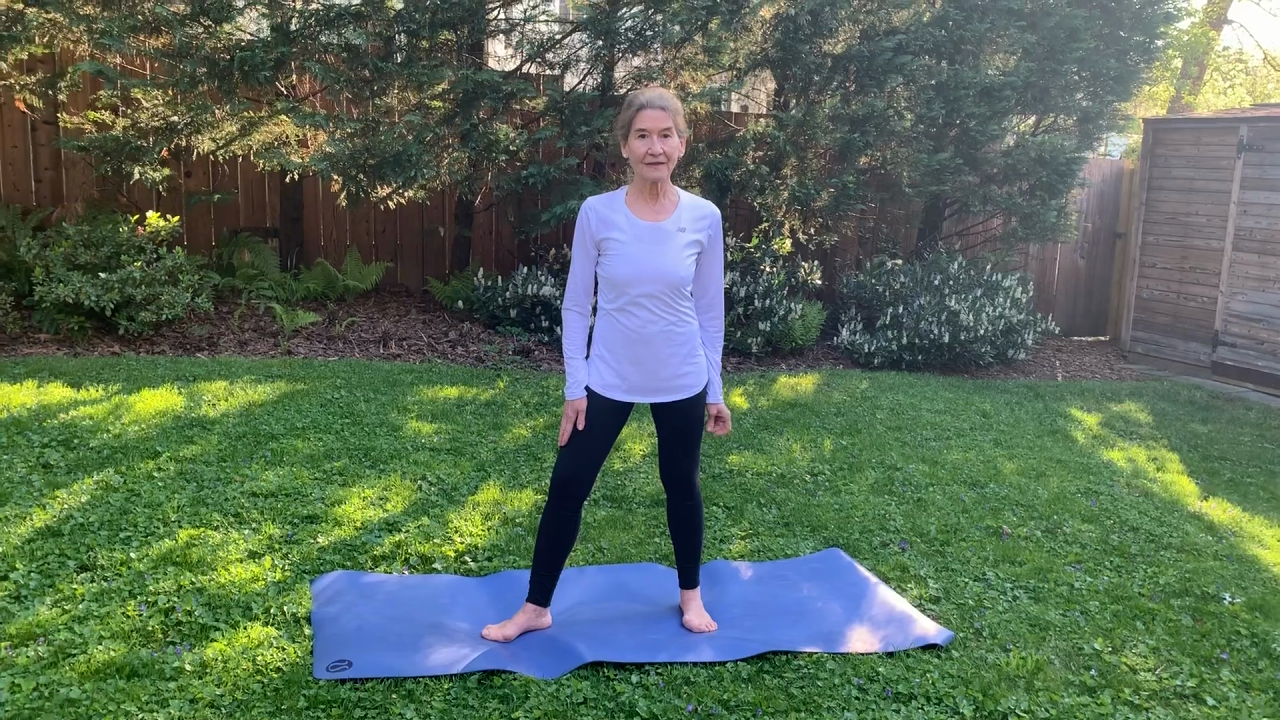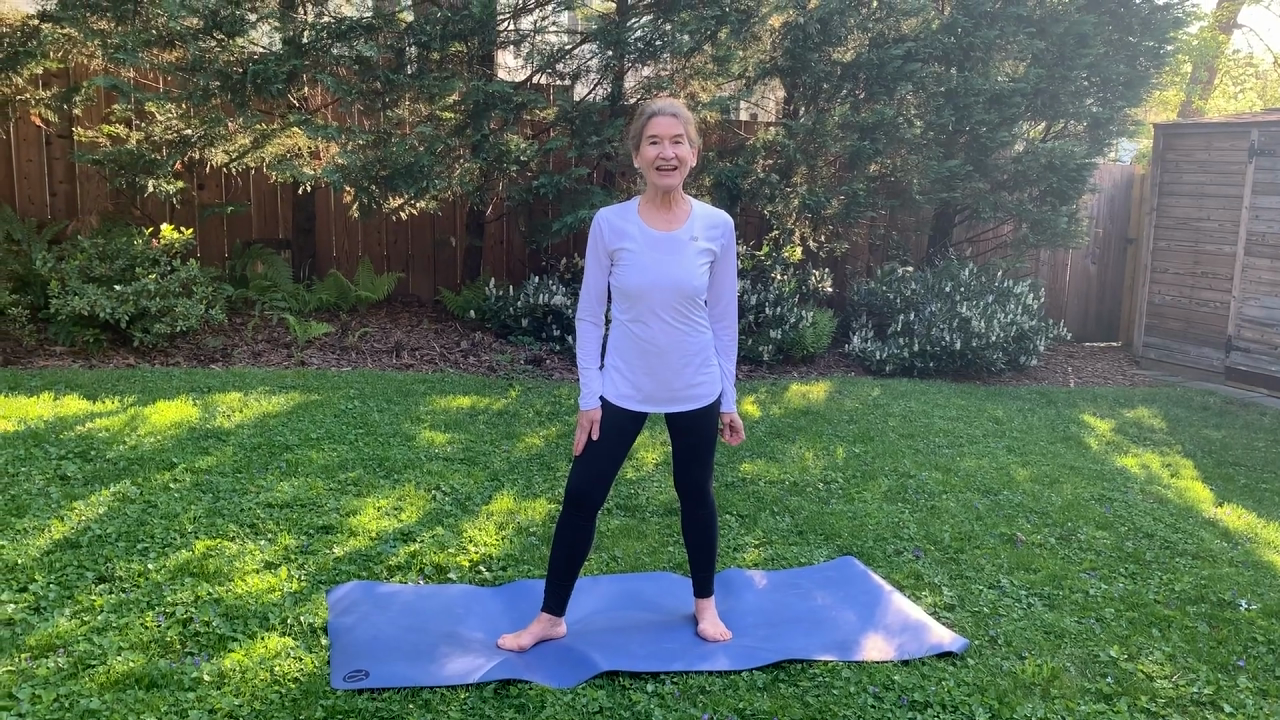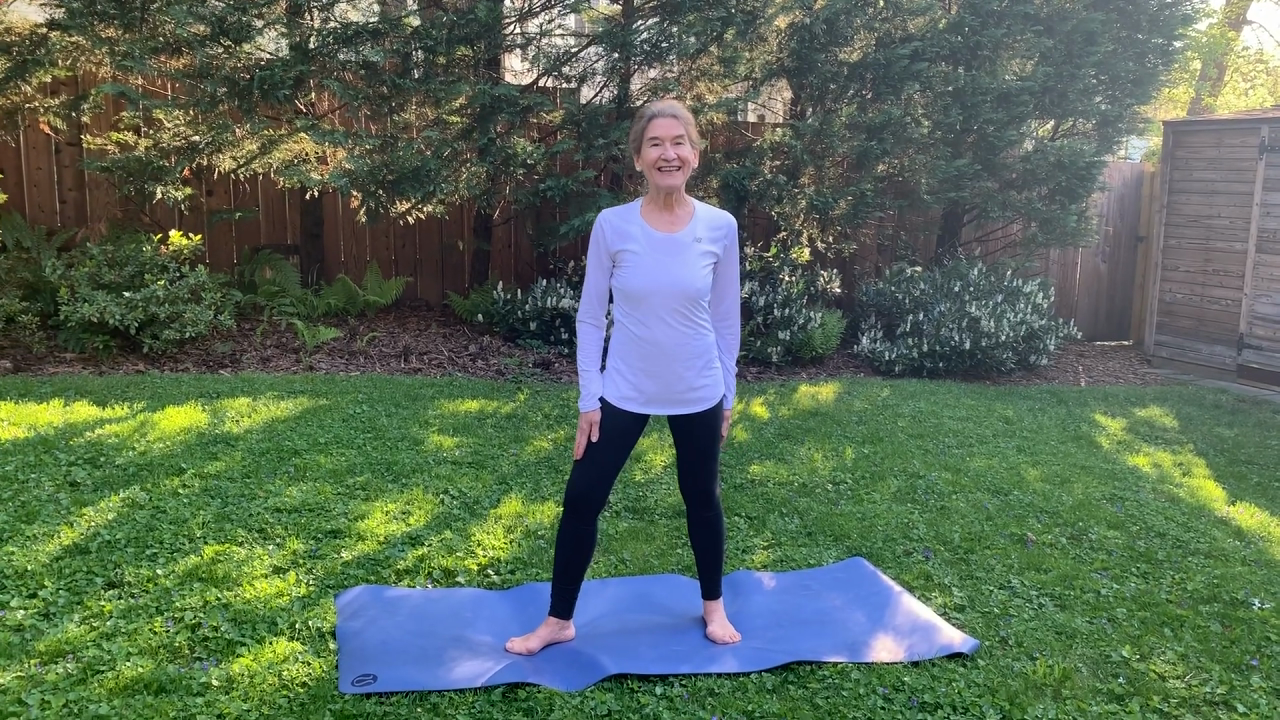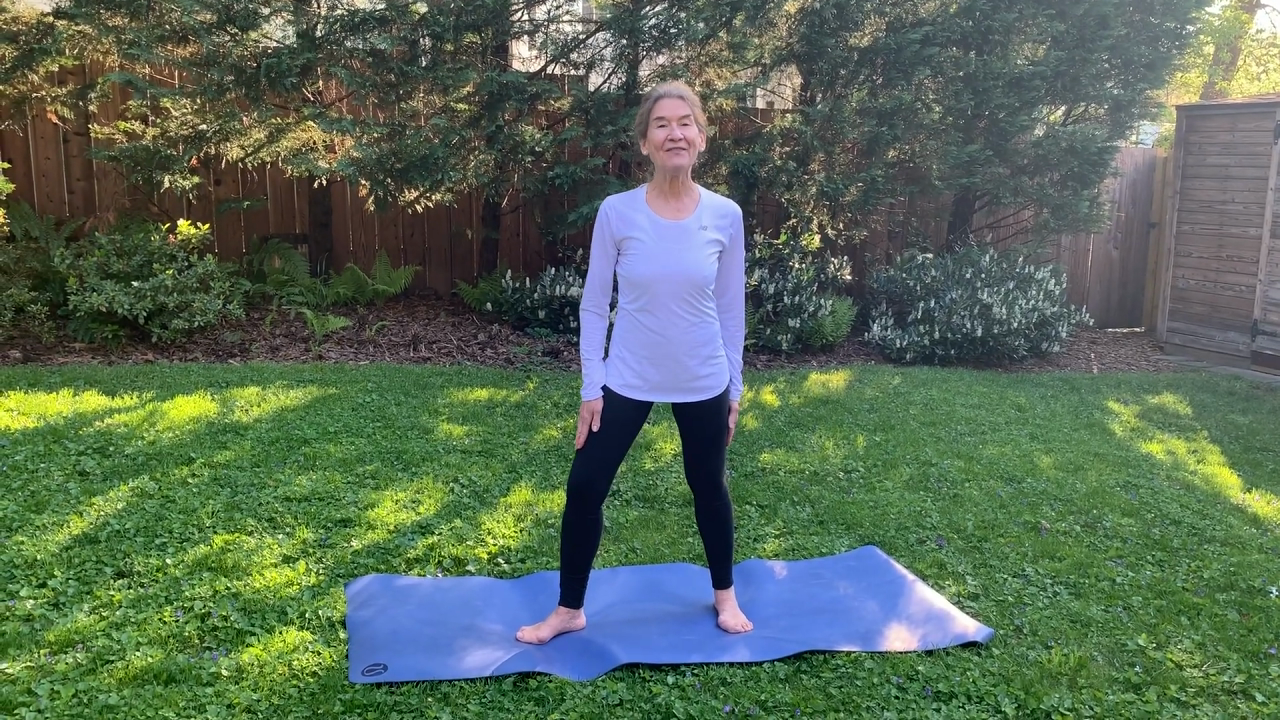
dt=1s
person 1, frame 1
left shoulder: (704, 217)
right shoulder: (597, 213)
left elbow: (710, 309)
right elbow: (576, 305)
left wrist: (715, 389)
right wrist: (574, 387)
left hip: (681, 381)
right hip: (609, 380)
left knee: (682, 486)
right knee: (567, 486)
left ankle: (690, 593)
right ankle: (536, 606)
person 1, frame 2
left shoulder: (716, 226)
right shoulder: (609, 224)
left elbow: (723, 318)
right elbow: (589, 315)
left wrist: (728, 399)
right wrist: (588, 396)
left hip: (694, 392)
right hip: (622, 390)
left knee: (696, 496)
right knee: (581, 497)
left ankle: (704, 603)
right ankle: (551, 616)
person 1, frame 3
left shoulder: (720, 226)
right shoulder: (611, 225)
left elbow: (726, 318)
right elbow: (591, 316)
left wrist: (728, 395)
right wrist: (588, 398)
left hip: (697, 394)
right hip: (624, 392)
left knee: (702, 499)
right knee: (582, 498)
left ankle: (713, 605)
right ankle: (559, 619)
person 1, frame 4
left shoulder: (725, 215)
right shoulder: (616, 212)
left elbow: (731, 308)
right elbow: (594, 304)
left wrist: (734, 387)
right wrist: (591, 387)
left hip: (702, 382)
right hip: (628, 380)
left knee: (709, 488)
right knee: (584, 488)
left ankle: (724, 594)
right ankle: (569, 609)
